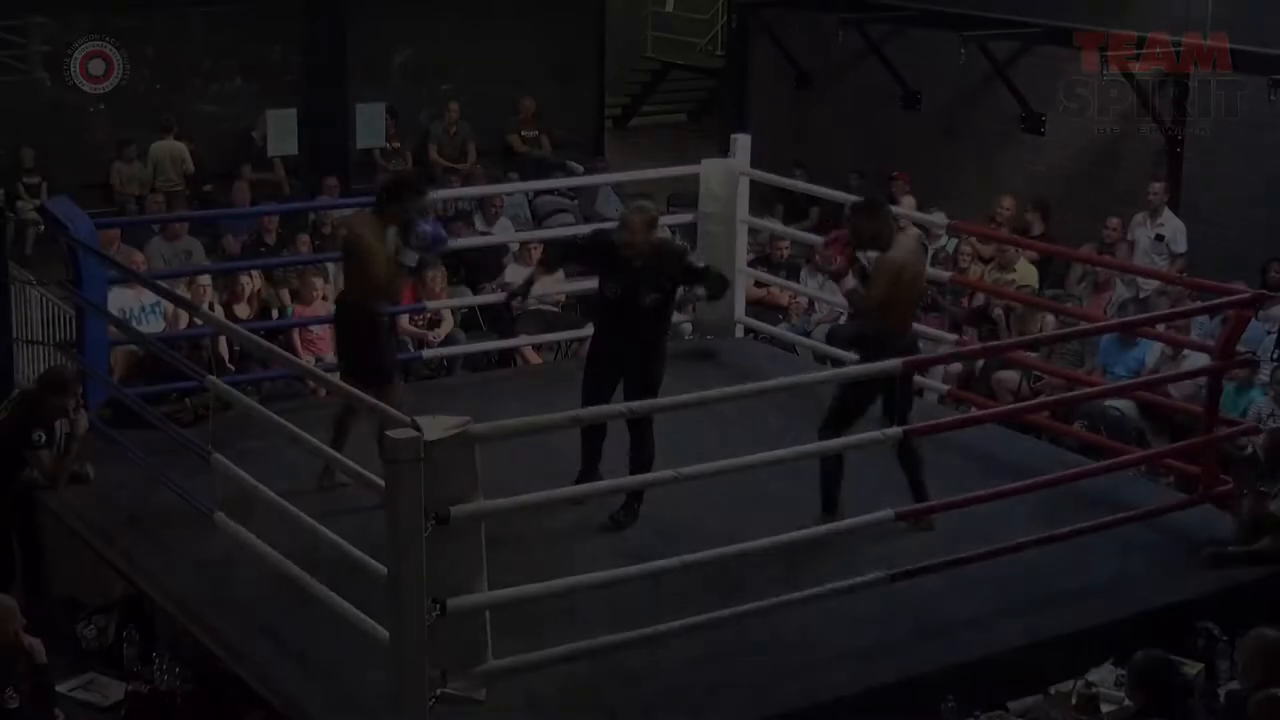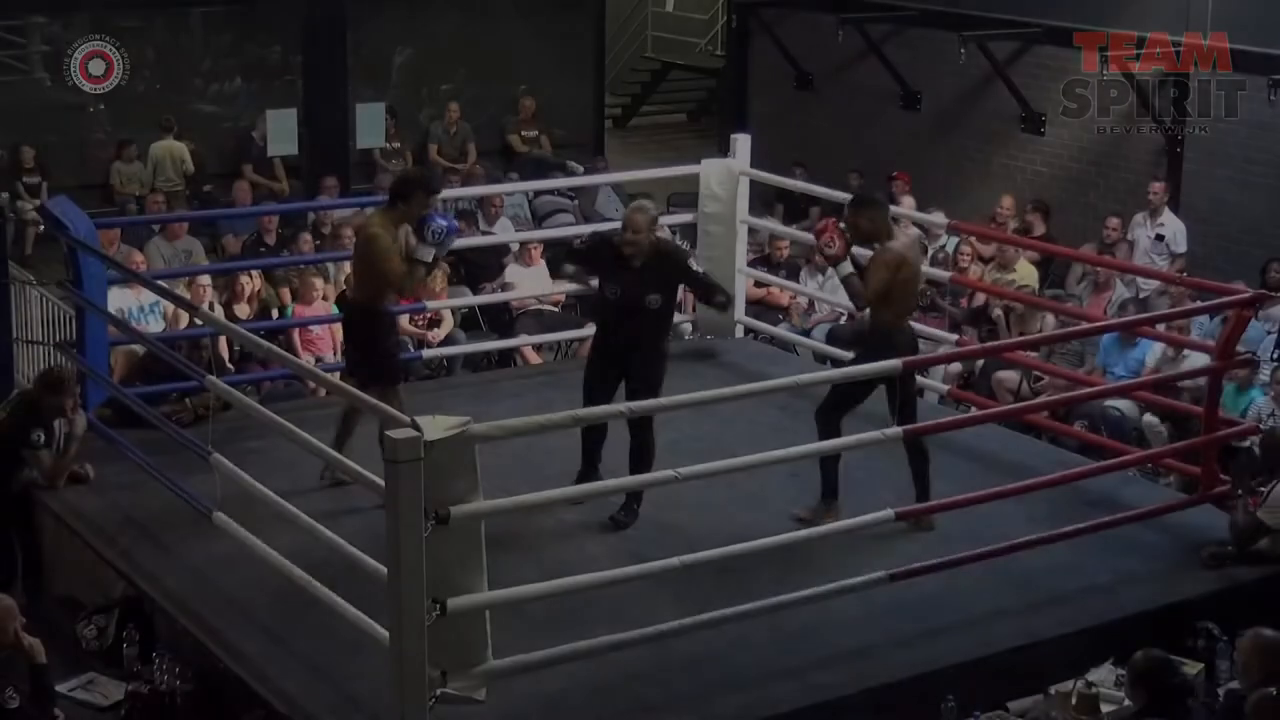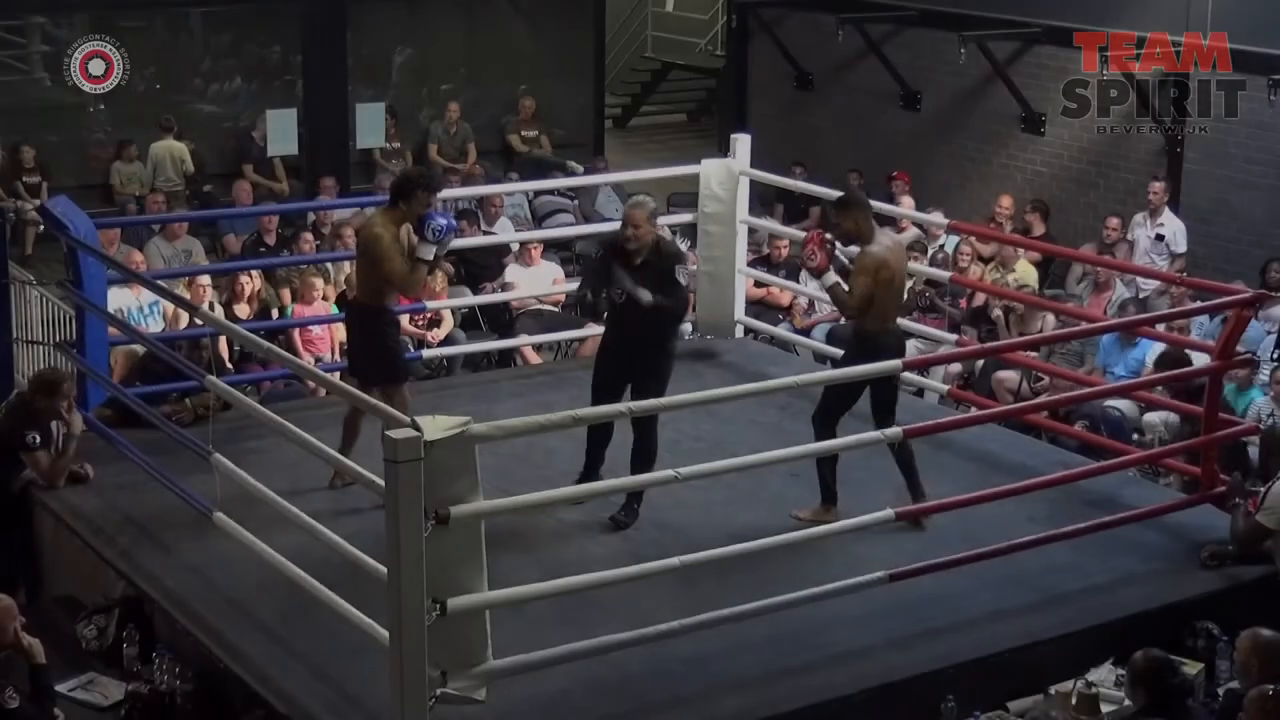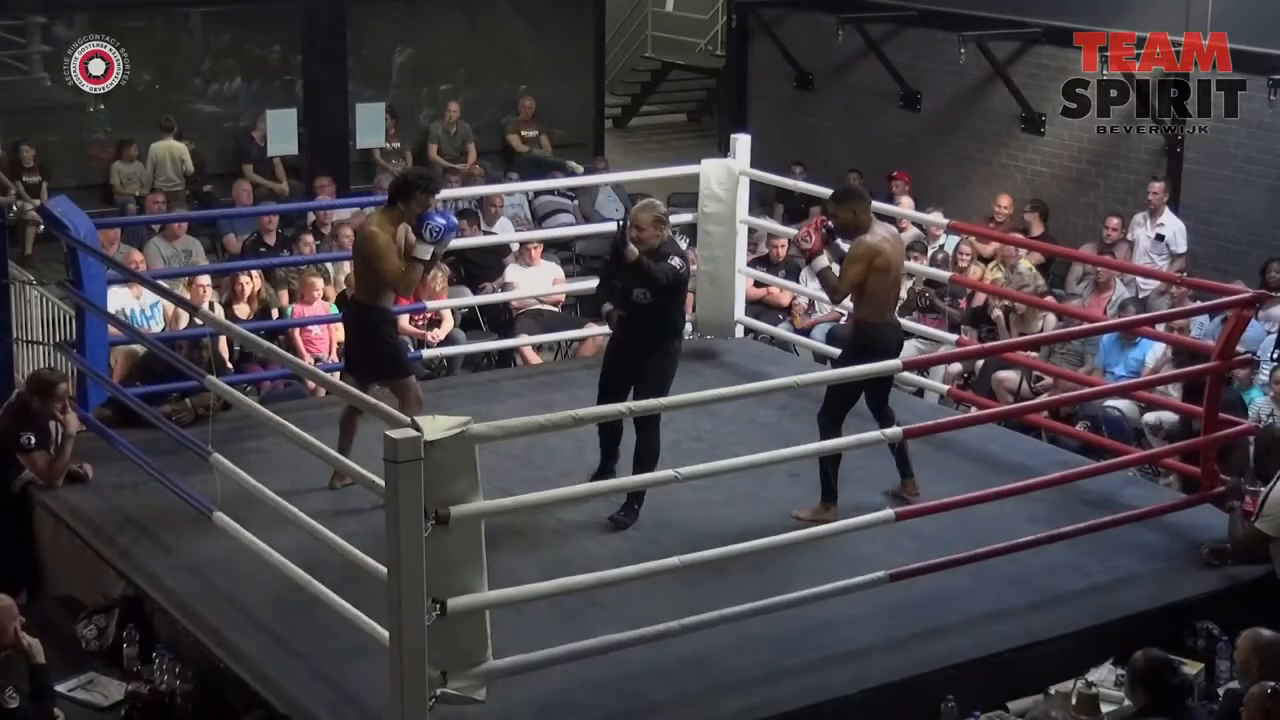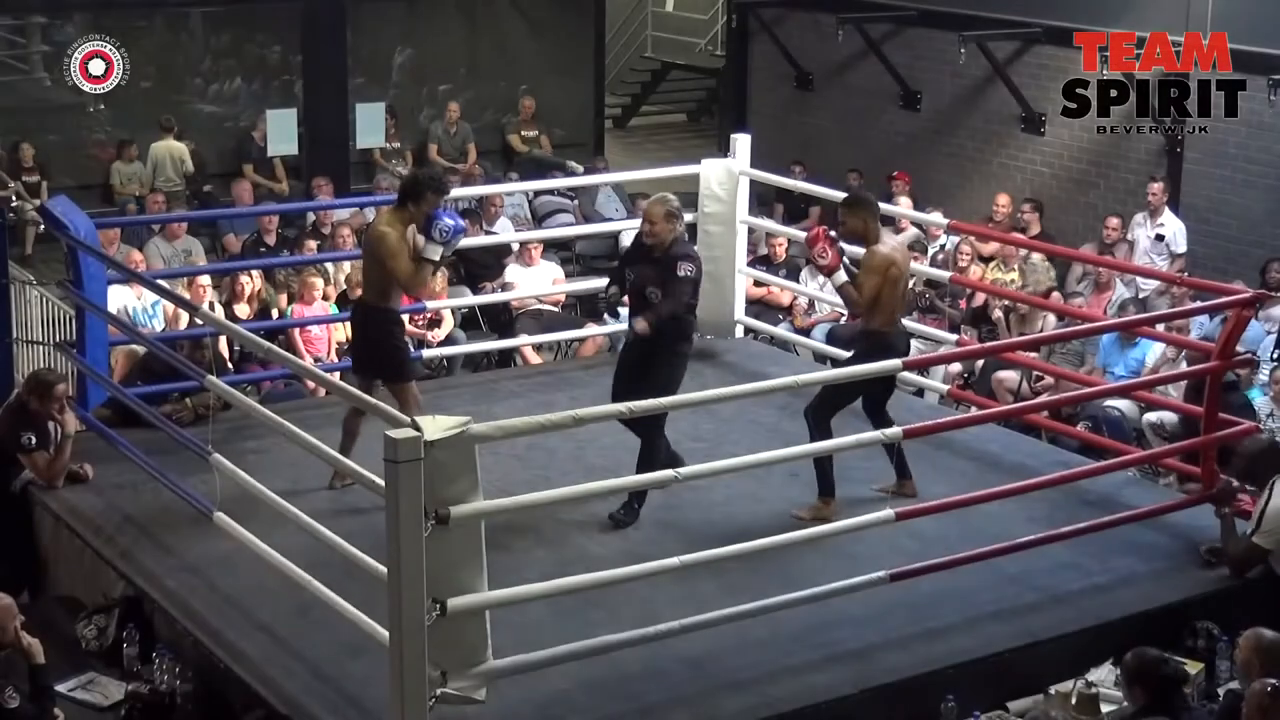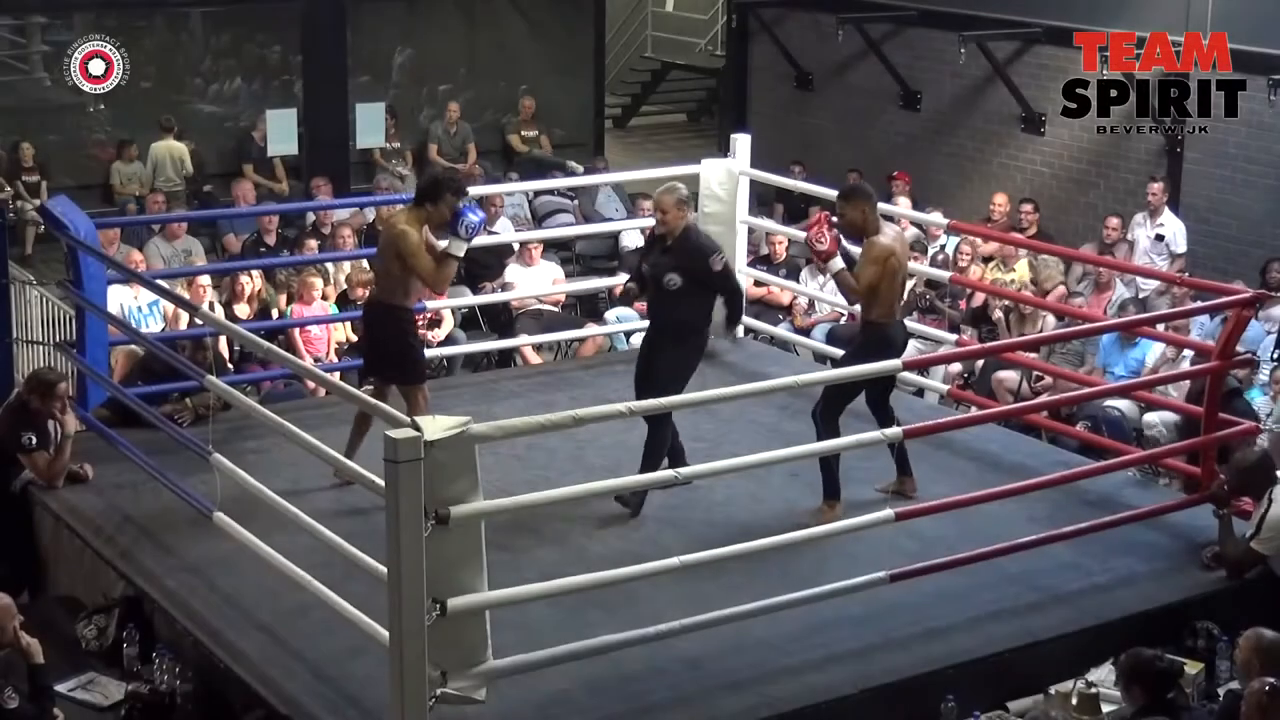
dt=0.2s
person 1, frame 1
left shoulder: (891, 261)
right shoulder: (911, 247)
left elbow: (866, 310)
right wrist: (854, 256)
left hip: (883, 351)
right hip: (903, 346)
left knee: (831, 429)
right knee: (898, 429)
left ankle: (829, 515)
person 1, frame 2
left shoulder: (890, 253)
right shoulder: (907, 243)
left elbow: (862, 299)
right elbow: (873, 284)
left wrist: (839, 262)
right wrist: (848, 256)
left hip: (883, 343)
right hip: (902, 339)
left knee: (828, 414)
right knee: (907, 425)
left ankle: (828, 504)
person 1, frame 3
left shoulder: (871, 256)
right shoulder: (892, 244)
left elbow: (850, 308)
left wrist: (824, 272)
right wrist: (833, 255)
left hip: (869, 345)
right hip: (891, 339)
left knee: (824, 420)
right knee: (886, 420)
left ankle: (828, 507)
right ankle: (918, 499)
person 1, frame 4
left shoulder: (865, 245)
right shoulder: (890, 233)
left elbow: (837, 293)
left wrist: (815, 255)
right wrist: (832, 245)
left hip: (869, 337)
right hip: (891, 331)
left knee: (830, 417)
right knee: (880, 404)
left ankle: (827, 506)
right ankle: (907, 482)
person 1, frame 5
left shoulder: (878, 255)
right shoulder: (893, 244)
left elbow: (857, 304)
right elbow: (866, 288)
left wrist: (832, 269)
right wrist: (838, 256)
left hip: (878, 345)
right hip: (894, 339)
left knee: (817, 413)
right knee: (876, 409)
left ankle: (826, 502)
right ankle: (905, 481)
person 1, frame 6
left shoulder: (878, 245)
right shoulder: (892, 233)
left elbow: (855, 295)
right elbow: (863, 276)
left wrist: (830, 258)
right wrist: (834, 241)
left hip: (876, 336)
right hip: (893, 331)
left knee: (825, 412)
right knee: (879, 404)
left ankle: (832, 504)
right ankle: (905, 479)
person 2, frame 1
left shoulder: (671, 257)
right shoulder: (605, 246)
left elbow: (717, 283)
right elbow: (564, 253)
left wrist: (700, 291)
right wrist: (530, 281)
left hip: (646, 351)
right hip: (605, 344)
left knee: (639, 422)
right knee: (592, 411)
left ankle: (634, 501)
right ankle: (589, 472)
person 2, frame 2
left shoulder: (671, 258)
right shoulder: (605, 248)
left elbow: (713, 290)
right elbow: (569, 260)
left wrist: (717, 296)
right wrist: (571, 271)
left hip: (648, 351)
right hip: (606, 344)
left knee: (640, 423)
right knee: (592, 411)
left ankle: (634, 500)
right ankle: (588, 473)
person 2, frame 3
left shoulder: (671, 257)
right shoulder: (612, 247)
left elbow: (678, 307)
right elbow: (589, 283)
left wrist: (636, 292)
right wrist: (593, 296)
left hip: (654, 348)
right hip: (616, 341)
left knee: (643, 422)
right knee: (600, 411)
left ankle: (634, 501)
right ankle: (590, 473)
person 2, frame 4
left shoulder: (674, 257)
right shoulder: (626, 242)
left elbow: (657, 278)
right elbow: (606, 279)
left wrist: (631, 252)
right wrist: (610, 308)
left hip: (660, 348)
right hip: (624, 338)
left knee: (646, 421)
right knee: (607, 406)
left ankle: (634, 501)
right ankle: (607, 466)
person 2, frame 5
left shoulder: (685, 259)
right shoulder: (643, 242)
left elbow: (676, 302)
right elbow: (621, 270)
left wrist: (640, 327)
right wrist: (614, 293)
left hip: (671, 348)
right hip: (640, 340)
left knee: (651, 420)
right knee: (622, 405)
left ankle: (635, 501)
right ankle: (669, 459)
person 2, frame 6
left shoulder: (702, 248)
right shoulder: (656, 237)
left elbow: (733, 292)
right elbow: (644, 272)
left wrist: (731, 328)
right wrist: (632, 287)
left hip: (686, 339)
right hip: (656, 332)
left knee: (658, 407)
right knee: (645, 400)
left ankle: (641, 486)
right ankle: (678, 465)
person 3, frame 1
left shoulder: (390, 228)
right shoulder: (365, 233)
left elbow: (390, 289)
right elbow: (389, 292)
left wrist: (416, 252)
right wrist: (408, 252)
left hip: (370, 315)
right hip: (359, 318)
right knee: (388, 399)
left ankle: (330, 471)
person 3, frame 2
left shoulder: (402, 228)
right shoulder: (377, 234)
left elbow: (414, 272)
right elbow: (406, 289)
left wrist: (432, 251)
left hip: (371, 315)
right hip: (368, 318)
left knee: (362, 395)
right knee: (391, 402)
left ankle: (333, 465)
person 3, frame 3
left shoulder: (402, 226)
right shoulder: (378, 233)
left elbow: (423, 270)
right elbow: (409, 288)
left wrist: (437, 247)
right wrist: (427, 246)
left hip: (371, 314)
right hip: (372, 318)
left knee: (364, 395)
right knee: (398, 402)
left ankle: (341, 471)
person 3, frame 4
left shoulder: (401, 226)
right shoulder: (375, 233)
left elbow: (421, 269)
right elbow: (404, 287)
left wrist: (437, 246)
right wrist: (424, 246)
left hip: (367, 314)
right hip: (370, 317)
left knee: (358, 396)
right knee: (412, 398)
left ankle: (340, 472)
person 3, frame 5
left shoulder: (407, 227)
right shoulder: (385, 233)
left elbow: (427, 270)
right elbow: (414, 287)
left wrist: (444, 247)
right wrist: (434, 245)
left hip: (372, 315)
right hip: (379, 319)
left knee: (363, 396)
right knee: (410, 402)
left ankle: (341, 471)
person 3, frame 6
left shoulder: (416, 224)
right shoulder: (405, 232)
left elbow: (437, 264)
right elbow: (438, 284)
left wrist: (457, 242)
right wrist: (459, 242)
left hip: (380, 312)
right hip: (393, 318)
left knee: (379, 392)
right knee: (418, 402)
left ankle: (346, 463)
person 4, frame 1
left shoulder: (41, 405)
right shoulder: (29, 421)
left elbow: (53, 461)
right elbow: (55, 479)
left wrist: (75, 466)
right wrist: (76, 435)
left knee: (34, 554)
left ankle: (35, 609)
person 4, frame 2
left shoulder: (38, 403)
right shoulder: (28, 421)
left elbow: (52, 458)
right elbow: (55, 479)
left wrist: (74, 467)
right wrist: (76, 435)
left knee: (32, 554)
person 4, frame 3
left shoulder: (42, 409)
right shoulder: (23, 424)
left elbow: (50, 459)
right elbow: (53, 479)
left wrist: (73, 468)
right wrist: (73, 434)
left knee: (28, 557)
person 4, frame 4
left shoulder: (44, 410)
right shoulder: (20, 425)
left elbow: (49, 459)
right elbow: (52, 479)
left wrist: (73, 468)
right wrist: (69, 433)
left knee: (27, 557)
person 4, frame 5
left shoulder: (44, 411)
right shoulder: (20, 425)
left elbow: (50, 459)
right elbow: (53, 479)
left wrist: (73, 468)
right wrist: (68, 433)
left knee: (27, 558)
person 4, frame 6
left shoulder: (43, 411)
right shoulder: (19, 425)
left elbow: (49, 457)
right elbow: (53, 479)
left wrist: (72, 468)
right wrist: (68, 433)
left knee: (27, 561)
